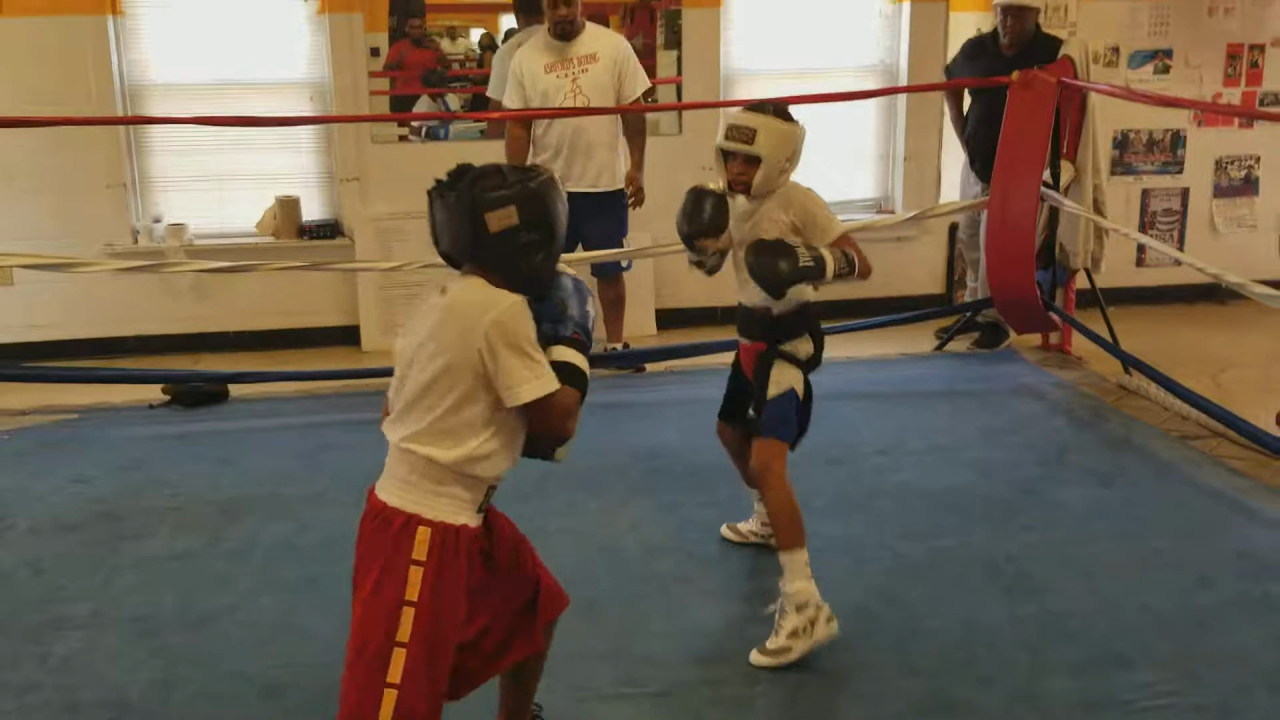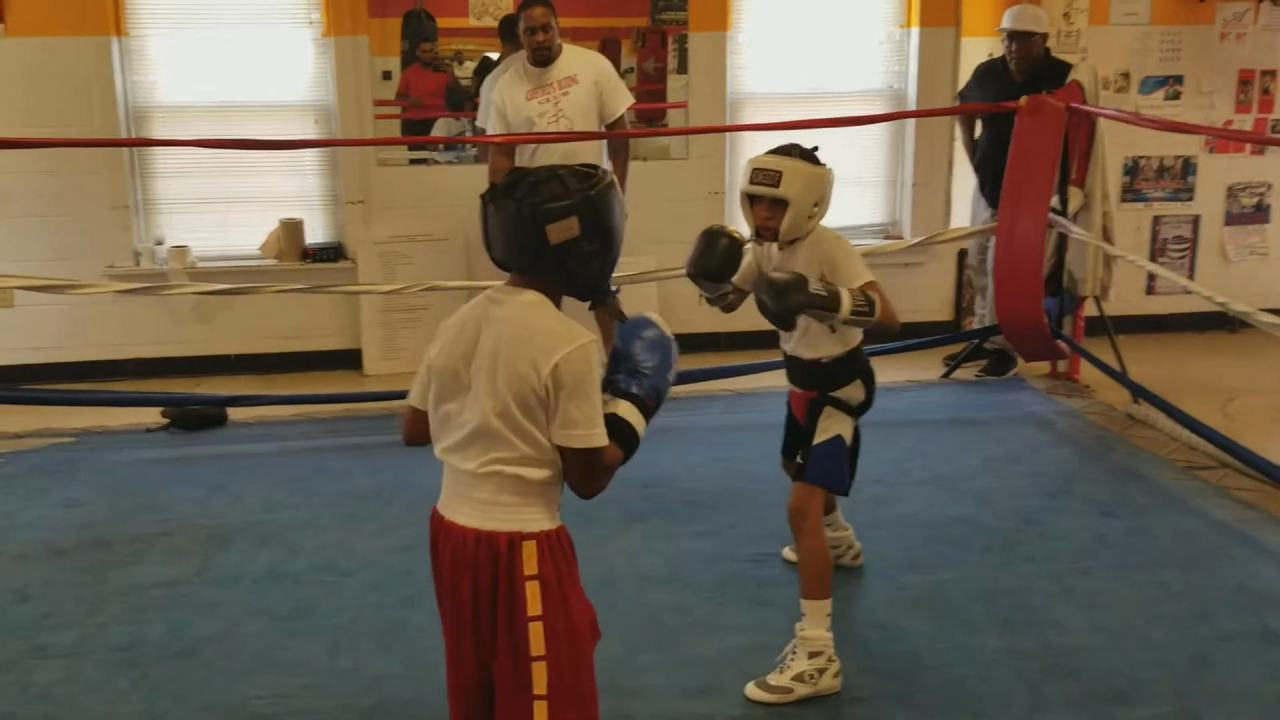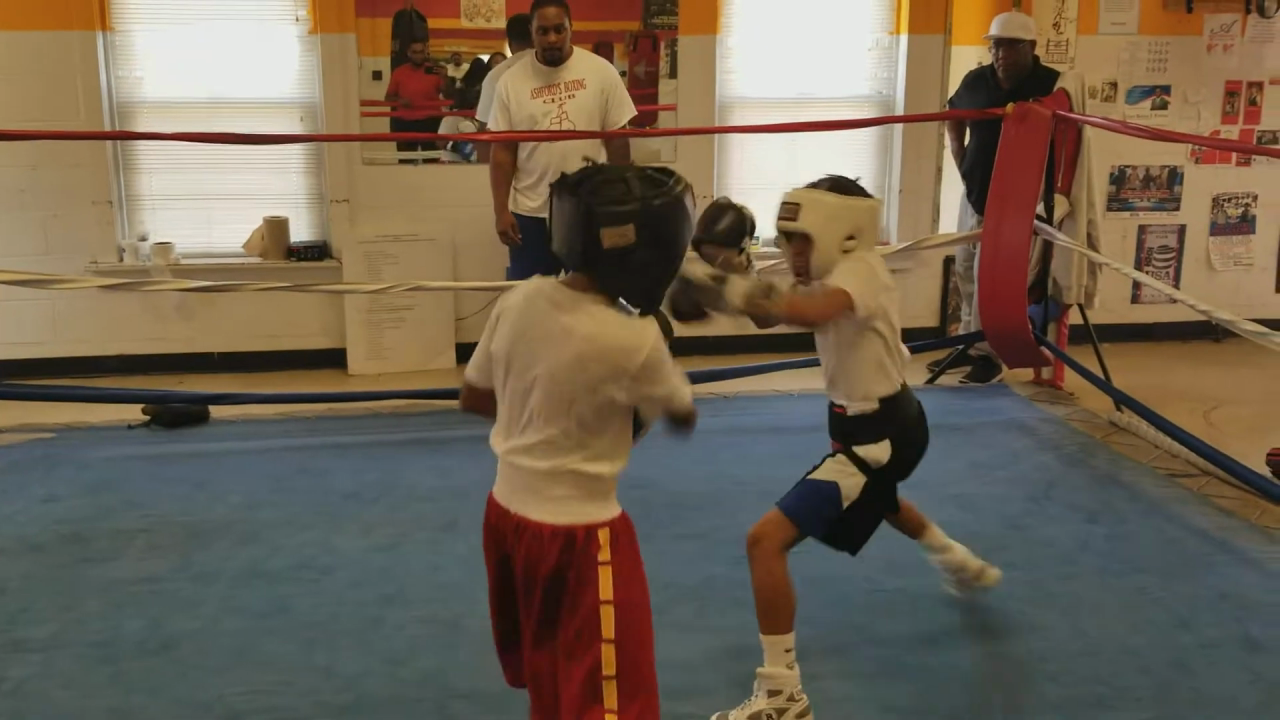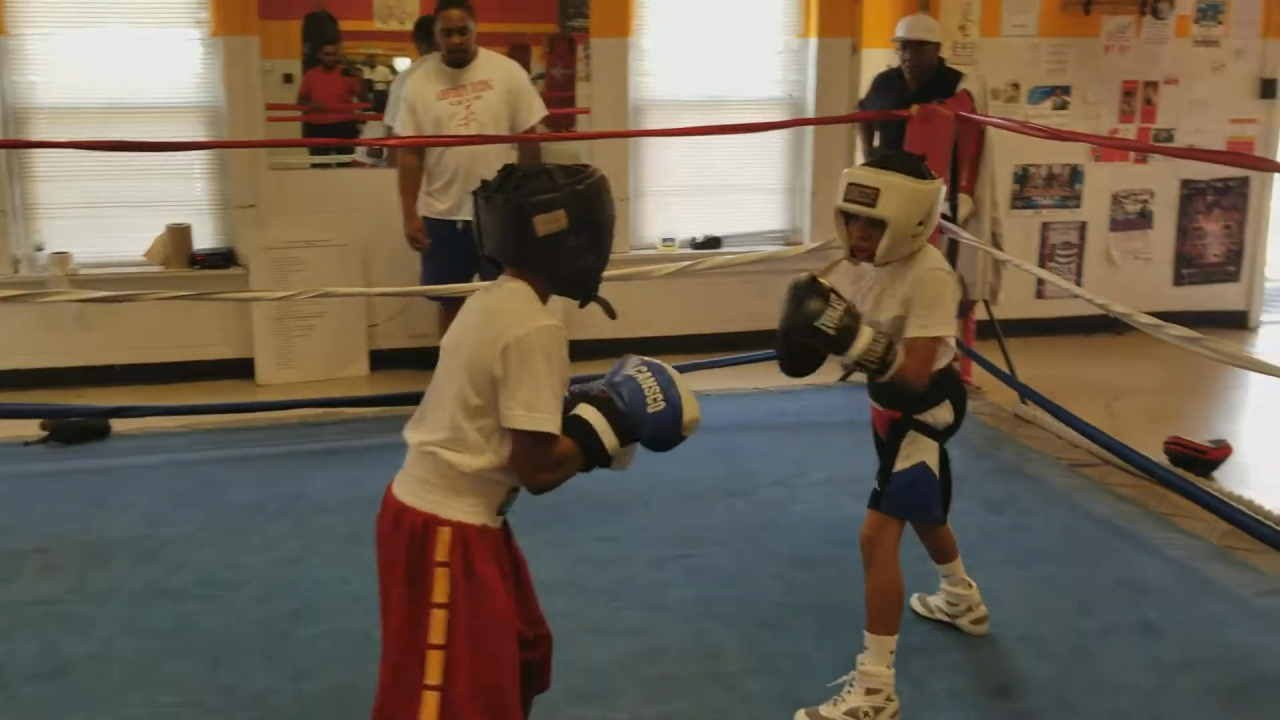
dt=0.7s
person 1, frame 1
left shoulder: (800, 201)
right shoulder: (736, 200)
left elbow: (859, 267)
right elbow: (709, 261)
left wrist: (808, 263)
right wrist: (699, 234)
left hip: (790, 342)
right hip: (752, 336)
left knee: (769, 464)
right knee: (733, 433)
left ankle: (805, 606)
right ankle: (770, 521)
person 1, frame 2
left shoulder: (830, 248)
right shoulder: (765, 243)
left elbow: (886, 316)
right elbow: (729, 301)
left wrist: (822, 299)
right wrist: (711, 274)
left hip: (838, 384)
right hip: (803, 378)
left knee: (802, 507)
right knee: (796, 467)
left ankle: (817, 656)
right ankle: (838, 541)
person 1, frame 3
left shoulder: (860, 270)
right shoulder: (853, 271)
left elbow: (803, 309)
right elbow: (787, 307)
left wrist: (720, 289)
right wrist: (731, 265)
left hip: (878, 436)
right hip: (888, 425)
left knee: (767, 543)
right knee: (874, 503)
right ankle: (960, 562)
person 1, frame 4
left shoulder: (929, 275)
right shoulder: (879, 258)
left elbow: (915, 369)
right elbow: (868, 316)
left wrist: (846, 334)
right wrist: (822, 315)
left hip: (923, 407)
right hip: (893, 402)
left knee: (877, 537)
right knee: (918, 506)
right ankle: (963, 600)
person 2, frame 1
left shoulder: (436, 304)
right shoulder: (502, 311)
right elbow: (558, 426)
right wrist: (569, 343)
left hip: (457, 514)
right hip: (423, 528)
left knee: (533, 607)
person 2, frame 2
left shoulder: (463, 321)
right shoulder: (571, 345)
left elbow: (414, 429)
right elbow: (587, 478)
right wrist: (633, 402)
left hip: (454, 527)
right hip: (520, 544)
person 2, frame 3
left shoulder: (518, 304)
right shoulder: (632, 343)
left elbow: (477, 397)
right elbow: (681, 409)
left hip: (507, 517)
right hip: (582, 536)
left knee: (551, 667)
person 2, frame 4
left shoulder: (486, 303)
right shoulder: (535, 329)
right elbow: (539, 470)
left wrist: (569, 409)
right wrist: (610, 417)
left hip: (428, 510)
right hip: (444, 530)
left knee: (522, 655)
person 3, frame 1
left shoulder: (1054, 52)
right shoulder: (975, 49)
right elbow: (951, 85)
right wrist: (962, 135)
right hip: (977, 162)
right knee: (970, 237)
left ankle: (994, 320)
right ankle: (976, 310)
person 3, frame 2
left shoulder: (1063, 78)
right shoulder: (986, 74)
right elbow: (964, 111)
right wrist: (974, 158)
right hip: (987, 187)
right knee: (980, 263)
left ankle: (1002, 346)
right ankle: (985, 337)
person 3, frame 3
left shoulder: (1051, 85)
right shoulder: (975, 81)
right elbow: (953, 117)
left wrist: (1048, 189)
right hip: (975, 196)
right knee: (966, 271)
left ankle: (987, 352)
right ankle: (968, 343)
person 3, frame 4
left shoulder: (959, 86)
right shoulder: (885, 83)
left elbow: (973, 140)
right elbow: (865, 115)
left wrist: (963, 194)
right wrist: (870, 158)
person 4, frame 1
left shoulder: (613, 45)
right shoulder: (526, 57)
left elbow: (633, 110)
right elbow: (517, 124)
left wrist: (637, 168)
left hip: (605, 182)
left knee: (610, 270)
left ankle: (615, 344)
person 4, frame 2
left shoulder: (593, 65)
right shoulder: (507, 86)
left elbow: (618, 128)
right elbow: (501, 154)
left wrist: (618, 188)
left knee: (602, 291)
person 4, frame 3
left shoulder: (601, 72)
right shoulder: (512, 80)
left elbow: (618, 140)
right elbow: (502, 148)
right wrist: (500, 209)
right hip: (530, 212)
person 4, frame 4
left shoulder: (507, 73)
right shoulder: (418, 84)
left elbow: (528, 140)
right elbow: (409, 153)
right wrist: (409, 216)
right hip: (442, 214)
right knee: (449, 300)
